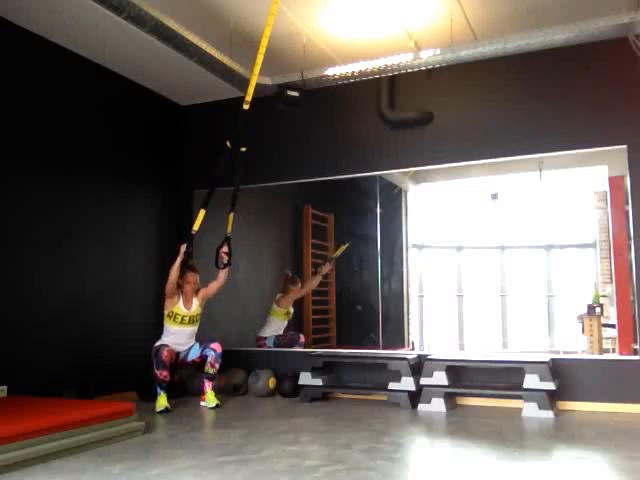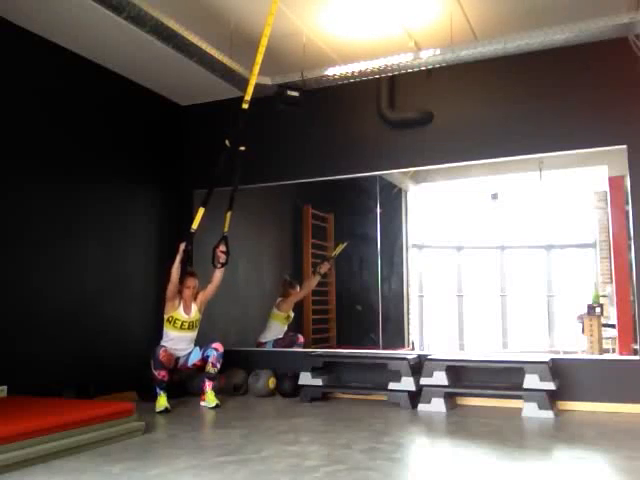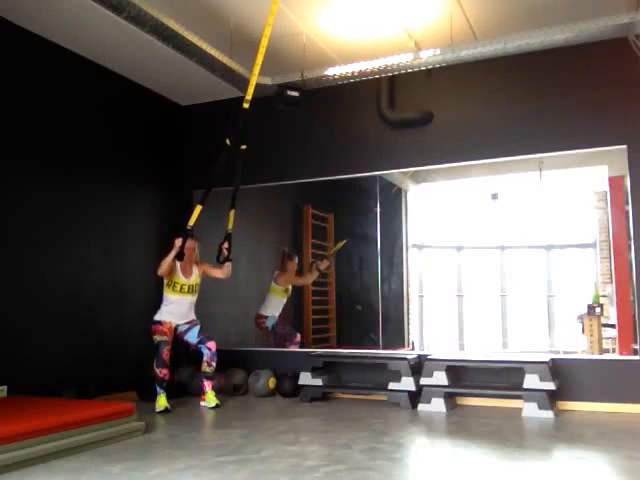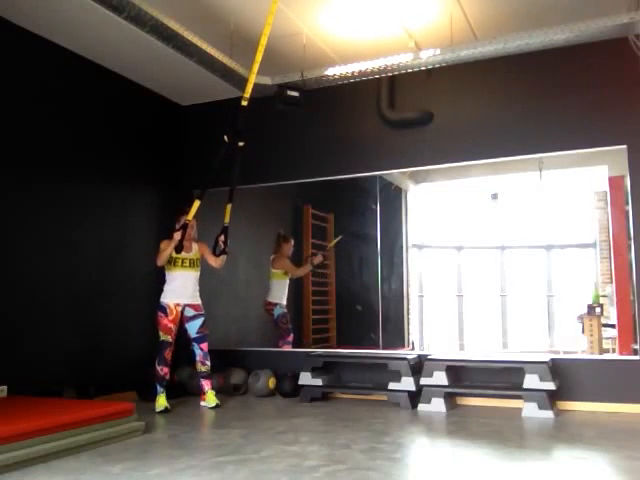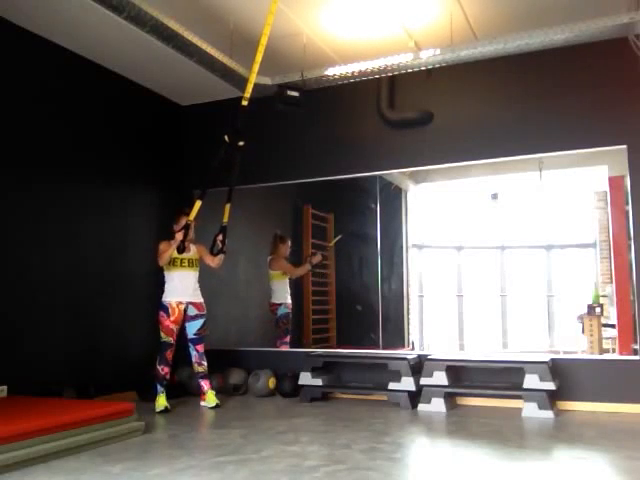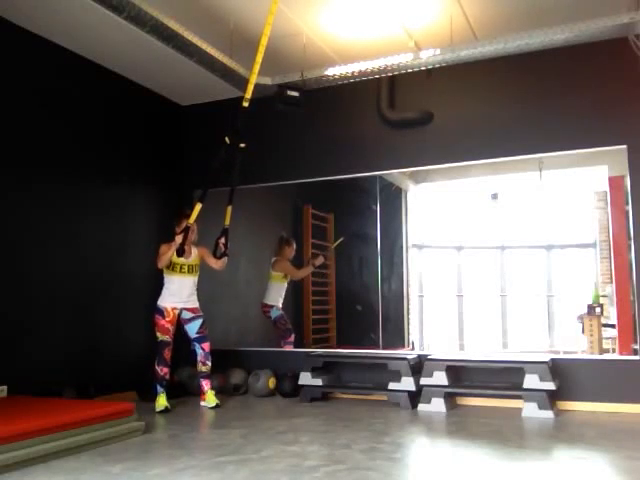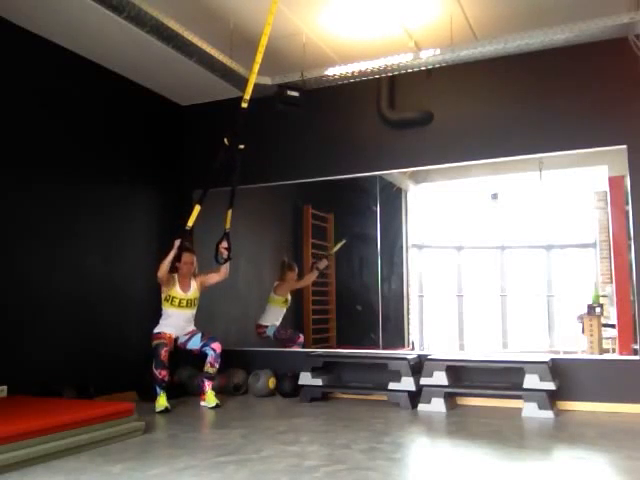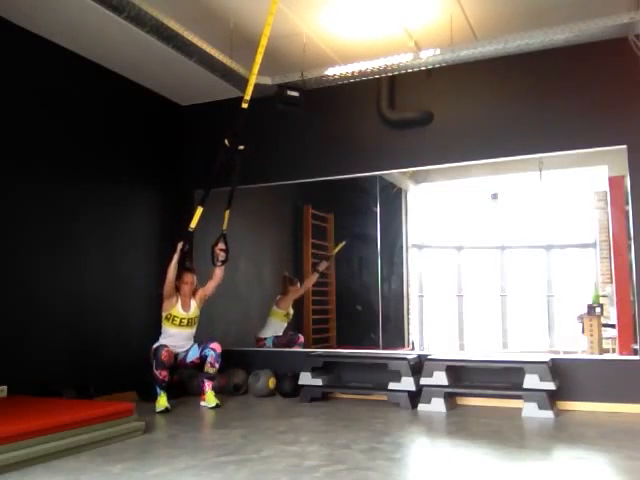
dt=0.4s
person 1, frame 1
left shoulder: (200, 297)
right shoulder: (172, 298)
left elbow: (220, 281)
right elbow: (171, 281)
left wrist: (225, 261)
right wrist: (180, 257)
left hip: (189, 349)
right hip: (167, 347)
left knee: (215, 348)
right knee: (164, 353)
left ankle: (207, 393)
right ankle: (161, 395)
person 1, frame 2
left shoulder: (199, 302)
right shoulder: (173, 302)
left elbow: (215, 283)
right elbow: (173, 281)
left wrist: (221, 260)
right wrist: (180, 255)
left hip: (188, 355)
right hip: (168, 355)
left knee: (217, 348)
right knee: (160, 353)
left ankle: (207, 394)
right ankle: (161, 396)
person 1, frame 3
left shoulder: (200, 268)
right shoulder: (172, 267)
left elbow: (224, 274)
right elbow: (160, 271)
left wrist: (226, 256)
right wrist: (175, 249)
left hip: (187, 322)
right hip: (164, 321)
left knee: (210, 346)
right knee: (163, 350)
left ankle: (207, 394)
right ankle: (161, 396)
person 1, frame 4
left shoulder: (200, 247)
right shoulder: (167, 244)
left elbow: (218, 264)
right elbow: (159, 261)
right wrist: (174, 242)
left hip: (193, 304)
right hip: (169, 304)
left knee: (202, 345)
right knee: (166, 347)
left ankle: (207, 393)
right ankle: (161, 395)
person 1, frame 5
left shoulder: (198, 248)
right shoulder: (166, 245)
left elbow: (215, 263)
right elbow: (161, 262)
right wrist: (176, 242)
left hip: (195, 302)
right hip: (172, 303)
left knee: (197, 347)
right knee: (167, 347)
left ankle: (206, 393)
right ankle: (161, 396)
person 1, frame 6
left shoulder: (200, 251)
right shoulder: (167, 248)
left elbow: (219, 265)
right elbow: (160, 264)
right wrist: (175, 245)
left hip: (191, 307)
right hip: (167, 306)
left knee: (203, 345)
right knee: (165, 347)
left ankle: (206, 393)
right ankle: (161, 395)
person 1, frame 7
left shoulder: (199, 281)
right shoulder: (169, 281)
left elbow: (222, 275)
right elbow: (160, 275)
left wrist: (224, 255)
right wrist: (173, 251)
left hip: (187, 332)
right hip: (165, 331)
left knee: (215, 346)
right knee: (161, 352)
left ankle: (207, 393)
right ankle: (161, 396)
person 1, frame 8
left shoulder: (198, 298)
right shoulder: (170, 300)
left elbow: (216, 279)
right elbow: (169, 279)
left wrist: (220, 257)
right wrist: (177, 254)
left hip: (187, 351)
right hip: (166, 348)
left knee: (214, 348)
right knee: (162, 353)
left ankle: (206, 394)
right ankle: (161, 397)
